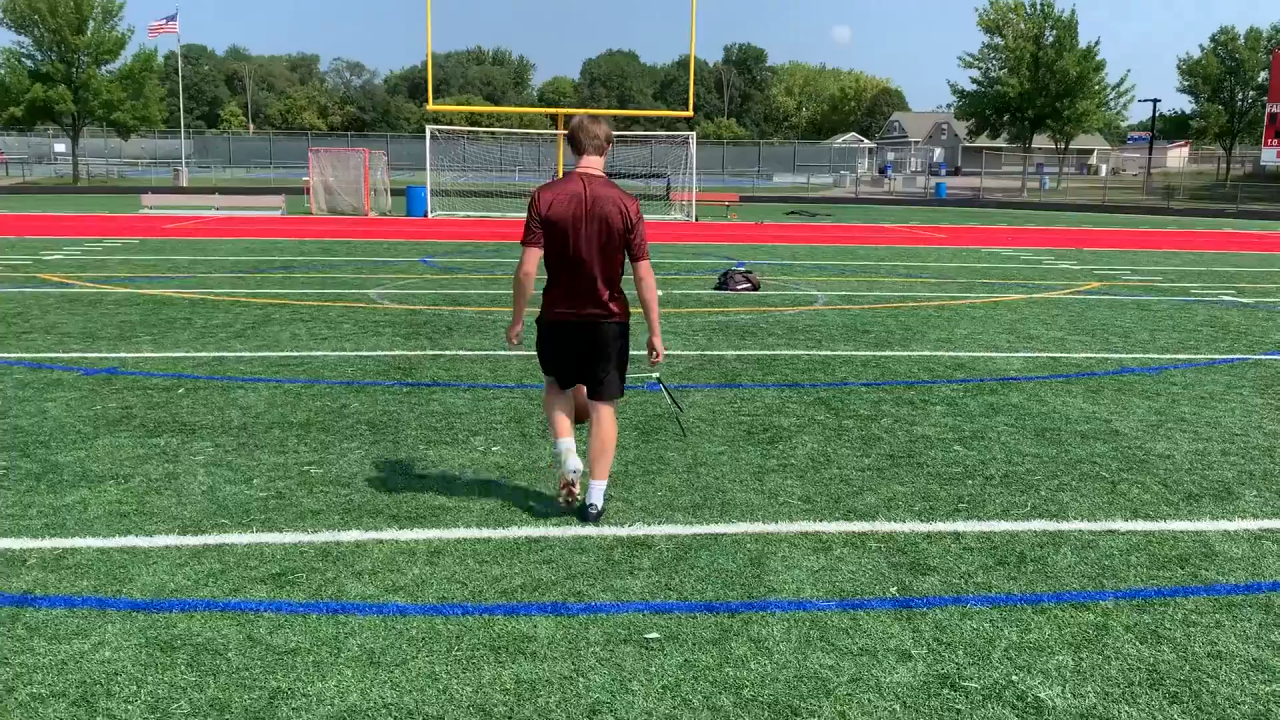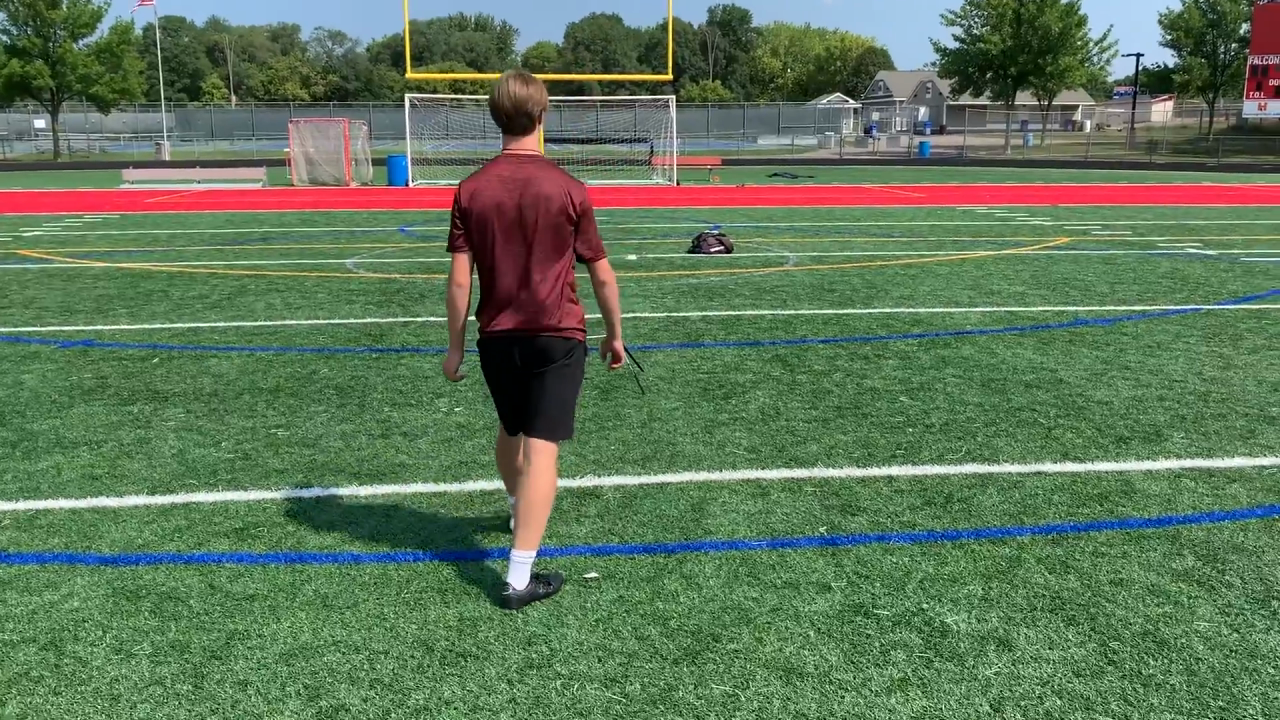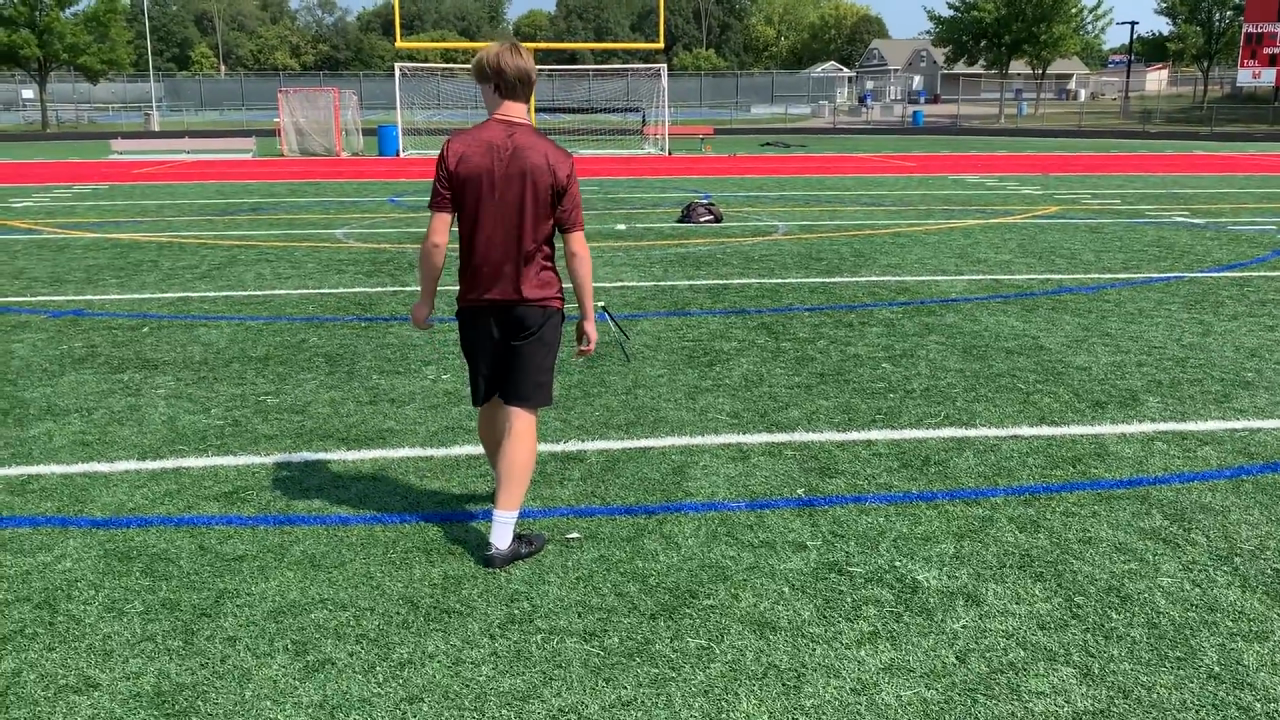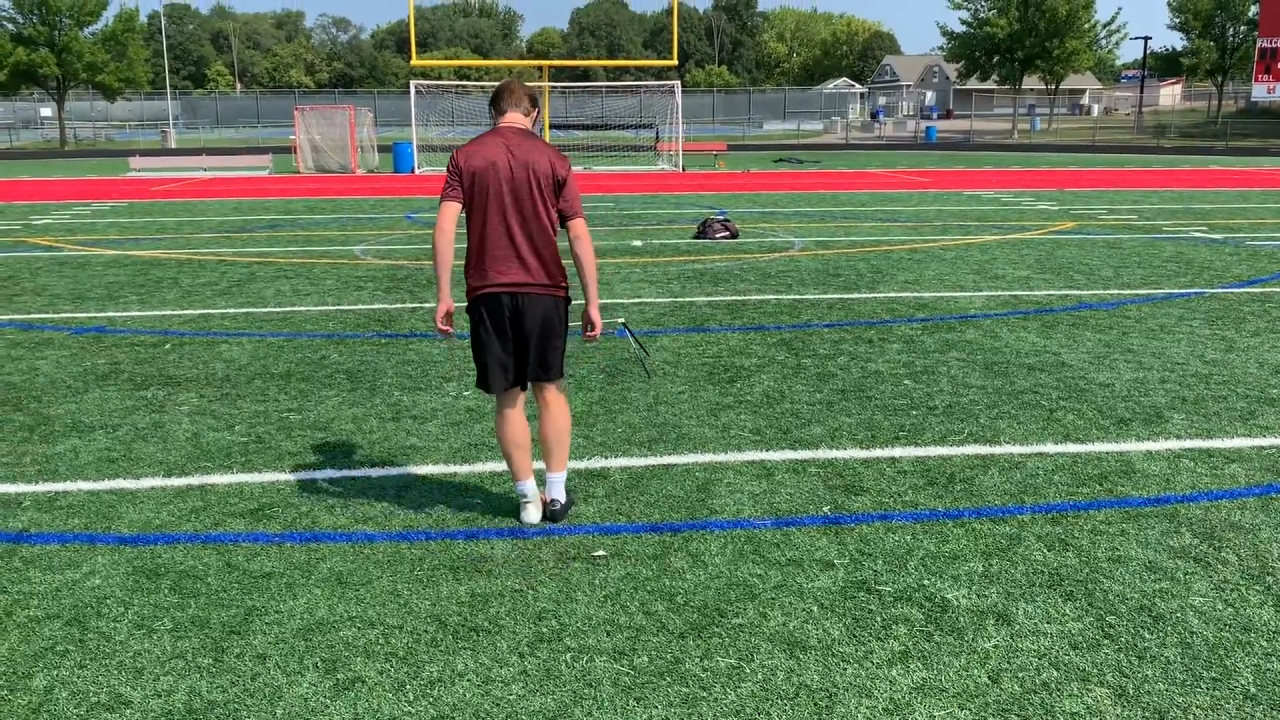
dt=1s
person 1, frame 1
left shoulder: (546, 197)
right shoulder: (625, 203)
left elbow: (528, 268)
right elbow: (643, 274)
left wrist: (517, 320)
right wrist: (655, 331)
left hip: (557, 318)
right hip: (609, 321)
left knee: (556, 387)
right knee: (602, 407)
left ankle: (568, 460)
right ankle: (595, 498)
person 1, frame 2
left shoulder: (471, 189)
right shoulder: (568, 189)
left elbow: (459, 279)
right elbow: (602, 274)
left wrist: (455, 346)
right wrist: (615, 334)
left hip: (497, 335)
right hip: (558, 336)
left knee: (512, 429)
right knee: (542, 448)
left ankle: (520, 511)
right ankle: (518, 577)
person 1, frame 3
left shoulder: (457, 149)
right shoulder: (556, 159)
left elbow: (436, 238)
right elbow: (575, 248)
left wrist: (426, 298)
right wrist: (588, 316)
left hip: (477, 304)
right hip: (536, 306)
left knee: (491, 404)
right knee: (521, 415)
left ankle: (504, 490)
right ankle: (503, 538)
person 1, frame 4
left shoulder: (465, 156)
right shoulder: (552, 159)
left elbow: (444, 227)
right elbow: (578, 234)
left wrist: (443, 296)
right wrist: (592, 302)
left hip: (488, 293)
right hip: (545, 292)
left knee: (509, 399)
right knee: (550, 391)
left ankle: (529, 498)
right ankle: (555, 493)
